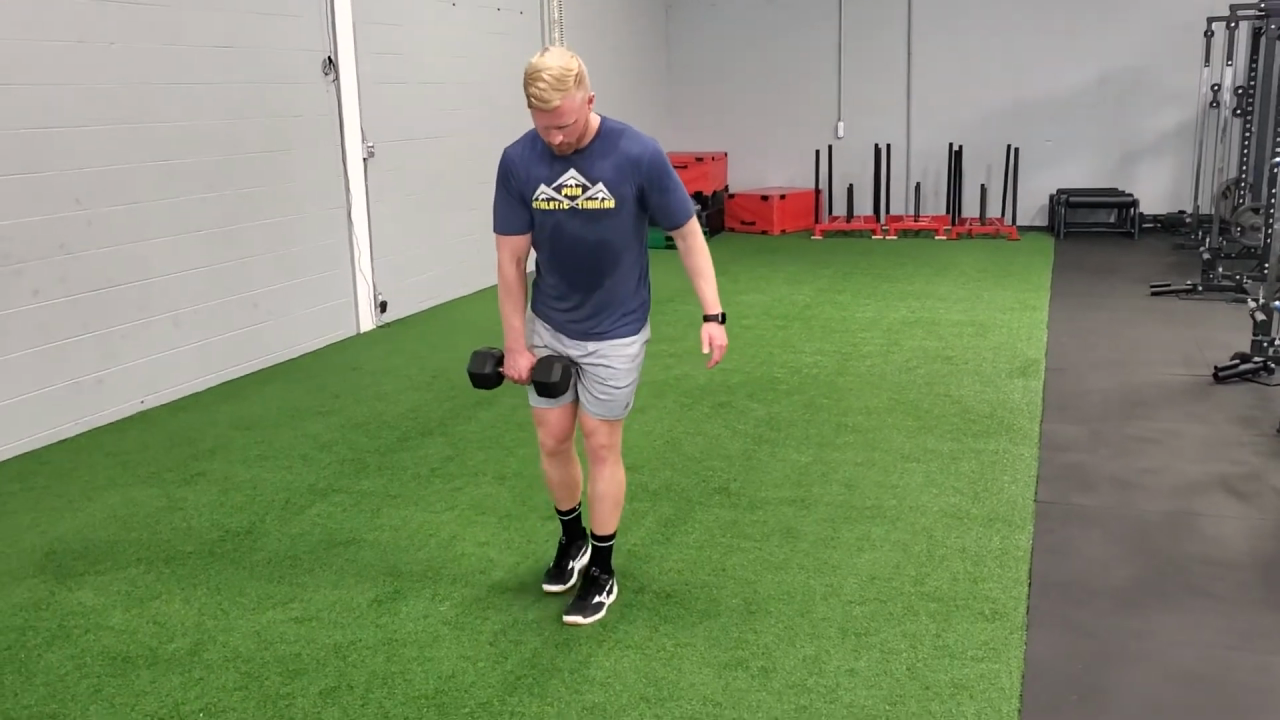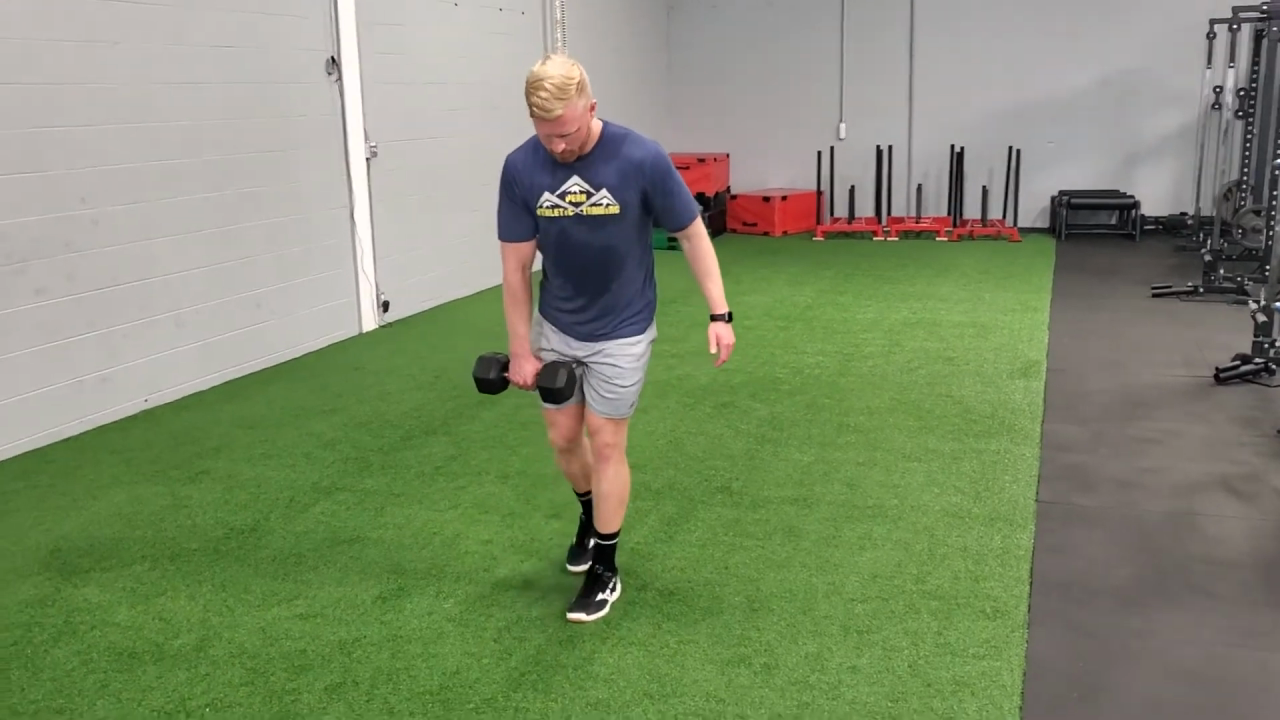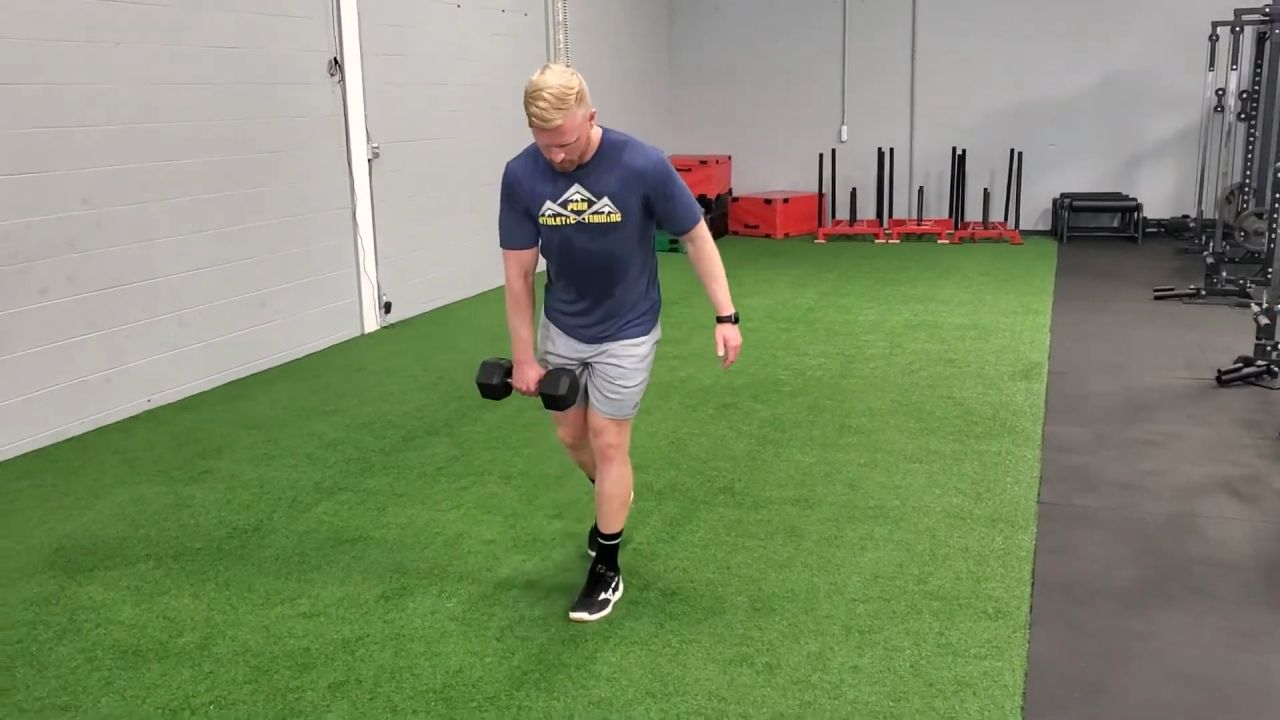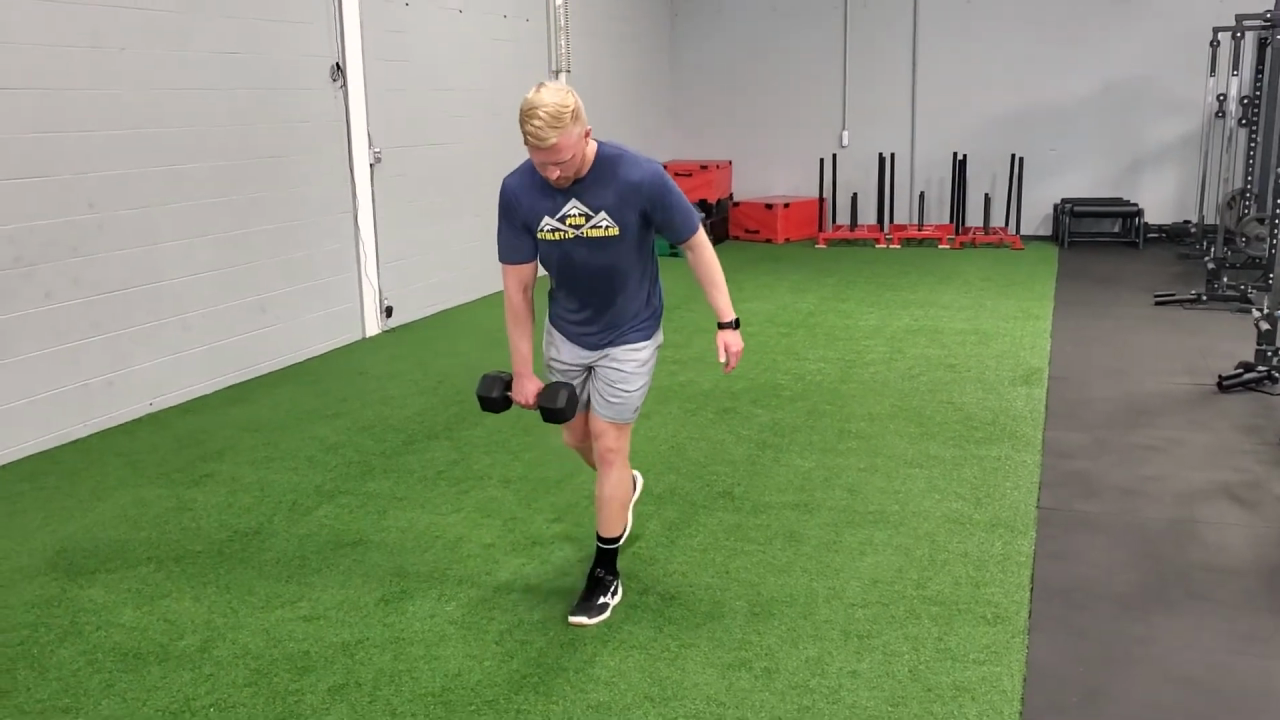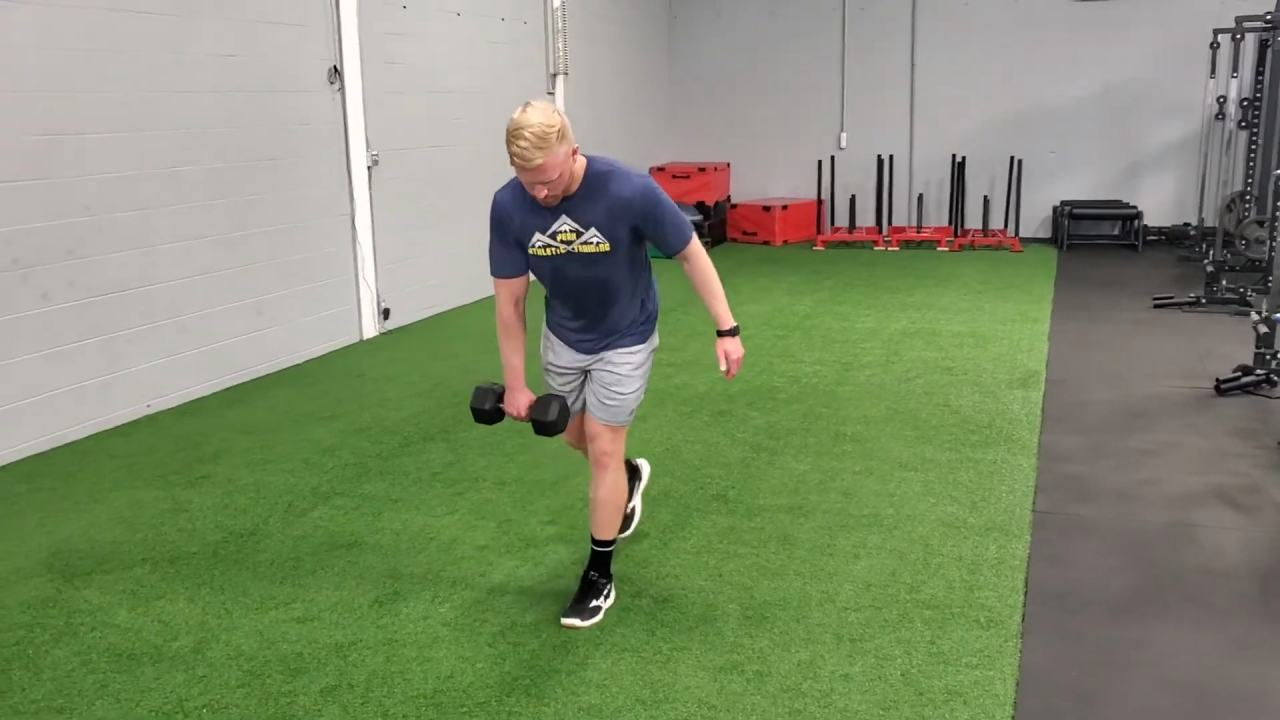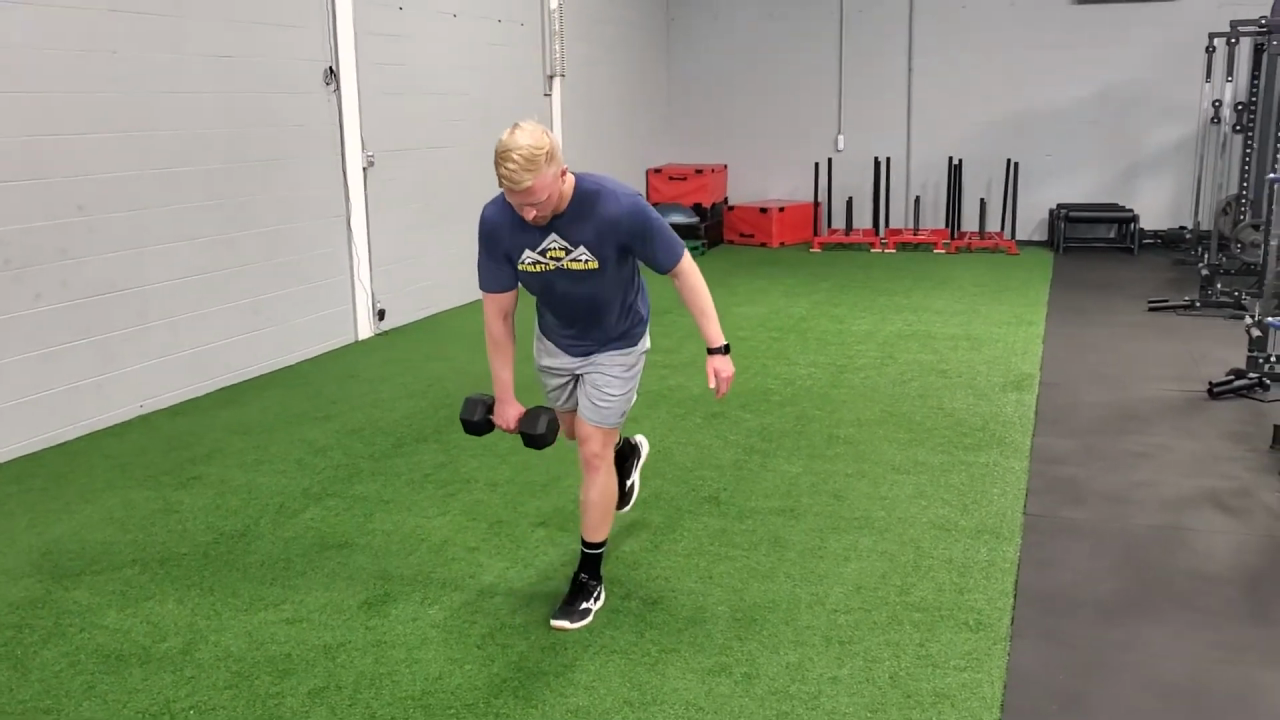
dt=0.2s
person 1, frame 1
left shoulder: (638, 155)
right shoulder: (517, 161)
left elbow: (687, 233)
right elbow: (511, 259)
left wrist: (712, 314)
right wrist: (515, 345)
left hip: (615, 330)
right hip: (549, 326)
left knee: (601, 446)
right knee: (552, 441)
left ankle: (601, 571)
right ankle: (571, 539)
person 1, frame 2
left shoulder: (641, 159)
right shoulder: (520, 168)
left elbow: (692, 234)
right elbow: (516, 266)
left wrist: (719, 314)
right wrist: (520, 351)
left hip: (621, 330)
right hip: (555, 327)
left knee: (605, 444)
right knee: (563, 439)
left ankle: (604, 569)
right ankle: (590, 515)
person 1, frame 3
left shoulder: (643, 165)
right shoulder: (520, 176)
left elbow: (696, 236)
right elbow: (518, 273)
left wrist: (725, 315)
right wrist: (523, 357)
left hip: (626, 331)
right hip: (561, 328)
left knee: (608, 444)
right knee: (572, 438)
left ankle: (606, 570)
right ankle: (612, 496)
person 1, frame 4
left shoulder: (639, 178)
right shoulder: (517, 190)
left elbow: (695, 244)
right elbow: (518, 286)
left wrist: (727, 321)
right wrist: (522, 371)
left hip: (628, 335)
right hip: (565, 334)
left knee: (608, 447)
right knee: (577, 439)
left ankle: (605, 574)
right ankle: (623, 486)
person 1, frame 5
left shoulder: (630, 191)
right shoulder: (509, 206)
left elbow: (690, 253)
right elbow: (509, 300)
left wrist: (726, 329)
right wrist: (515, 384)
left hip: (623, 338)
right hip: (563, 337)
left knee: (603, 449)
right knee: (577, 440)
left ankle: (599, 577)
right ankle: (629, 476)
person 1, frame 6
left shoulder: (619, 208)
right shoulder: (496, 221)
left elbow: (682, 269)
right elbow: (498, 314)
left wrist: (717, 347)
right wrist: (505, 397)
left hip: (615, 343)
right hip: (555, 341)
left knee: (592, 453)
right knee: (575, 434)
left ankle: (589, 578)
right ankle: (626, 453)
